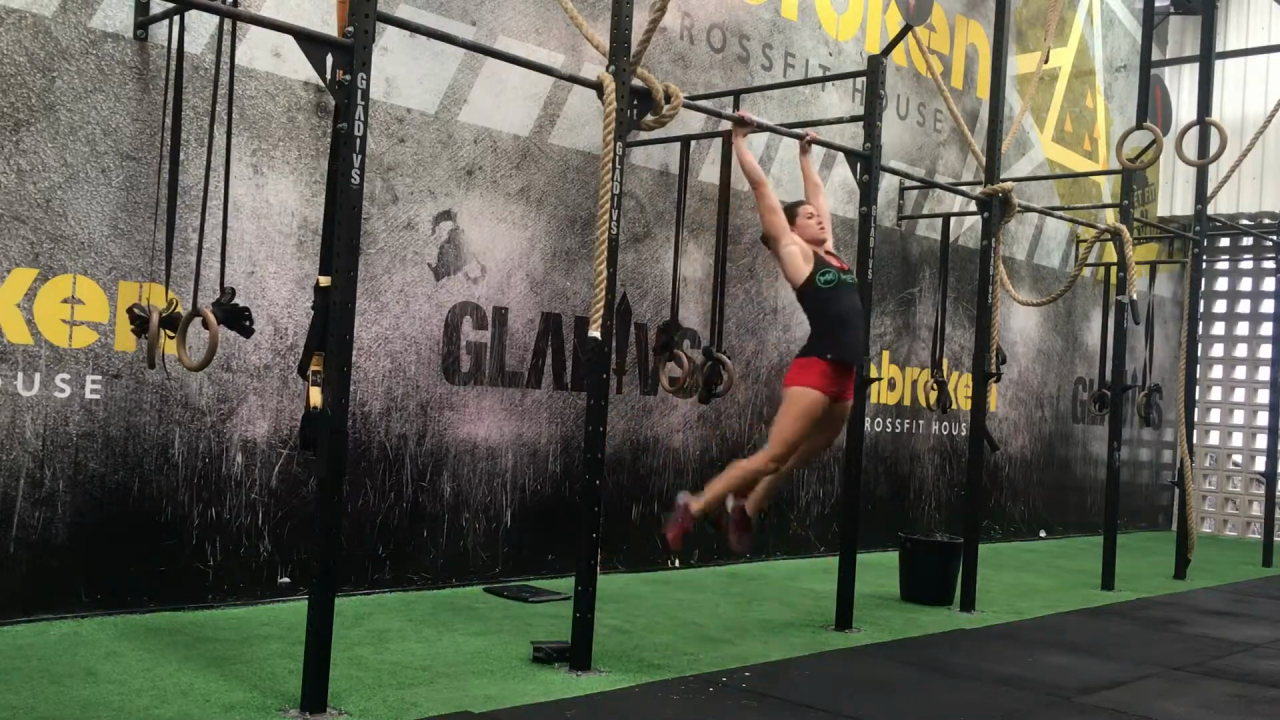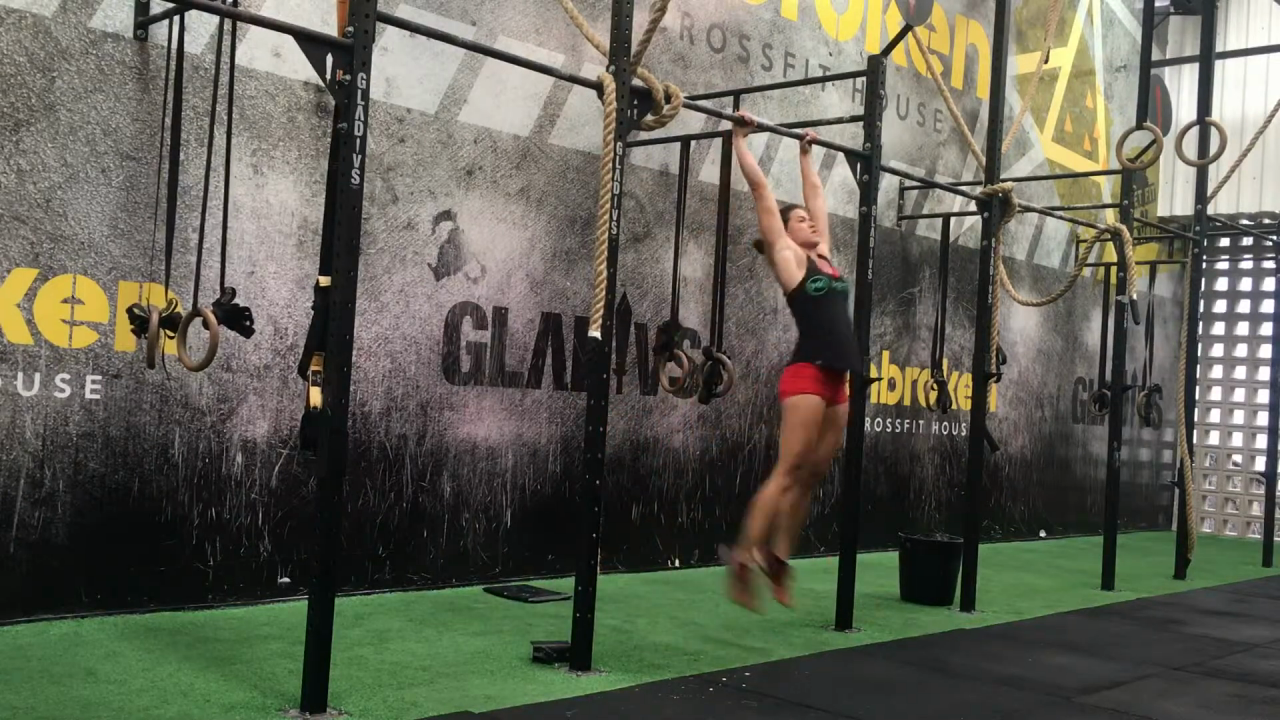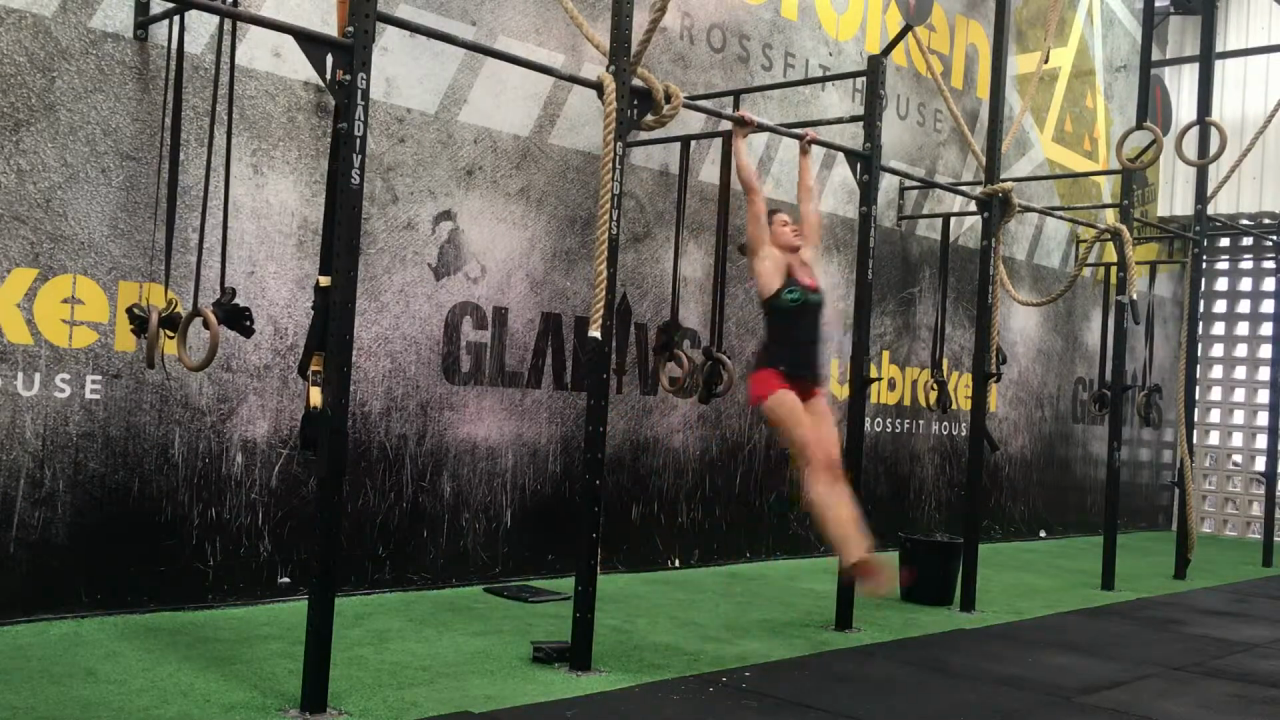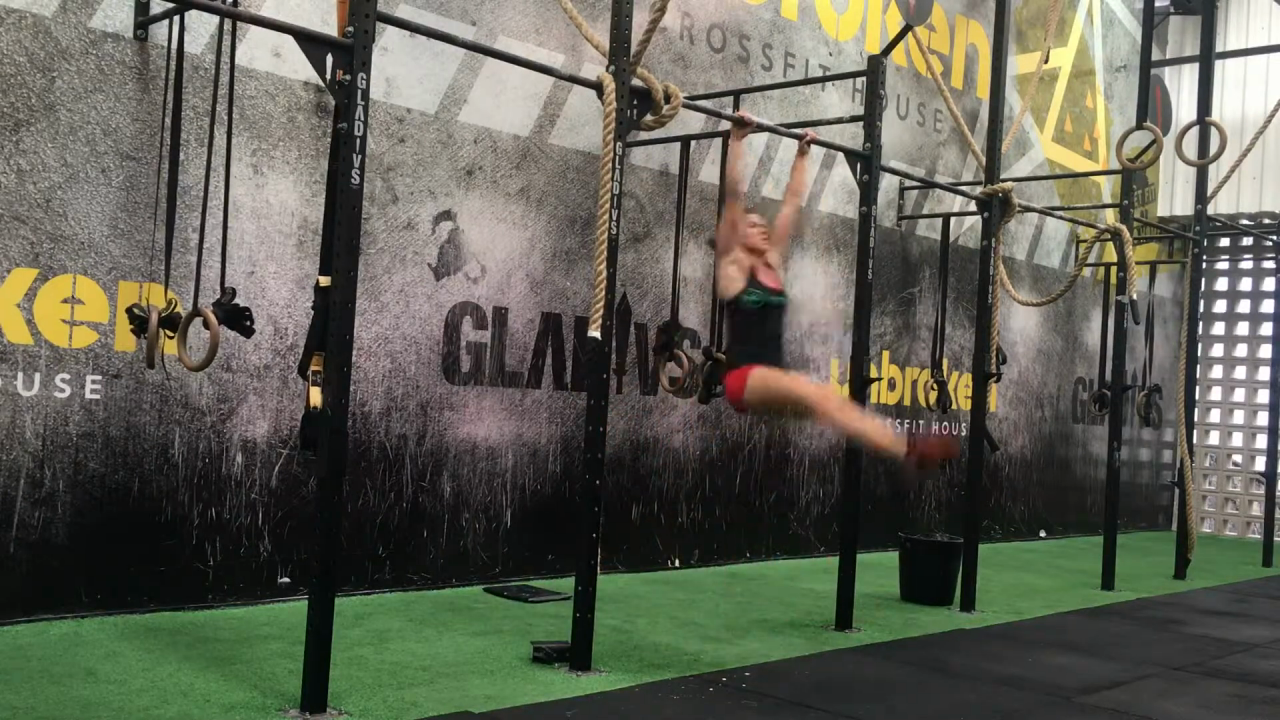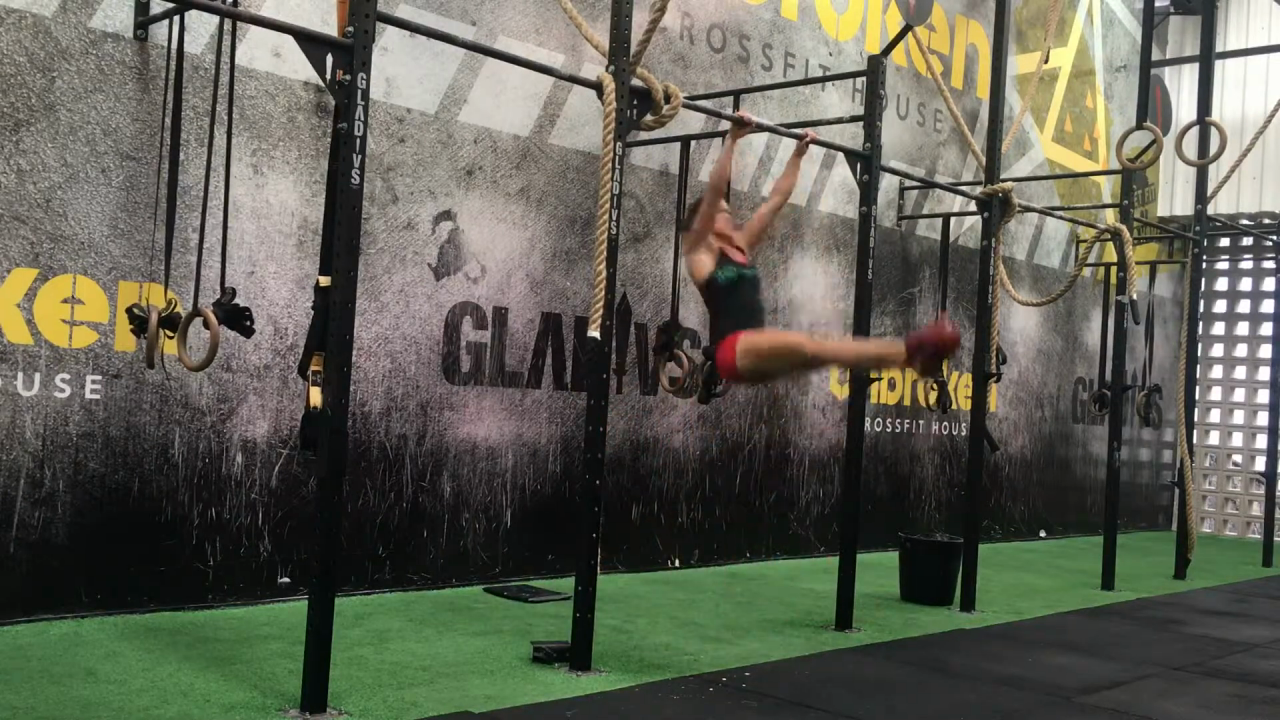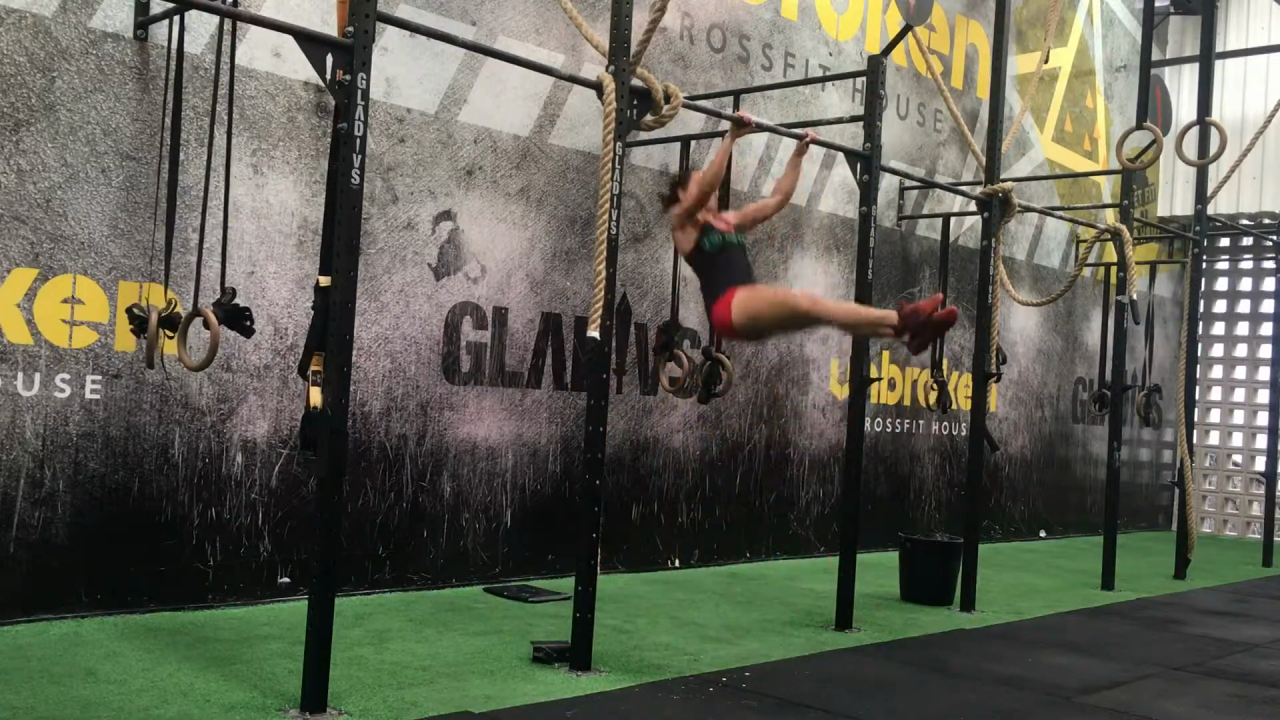
dt=0.1s
person 1, frame 1
left shoulder: (828, 251)
right shoulder: (794, 250)
left elbow: (817, 193)
right elbow: (758, 185)
left wrist: (807, 156)
right wrist: (739, 139)
left hip: (842, 376)
right hip: (816, 370)
left knee: (803, 457)
right knee: (772, 456)
left ankle: (743, 508)
right ankle: (693, 506)
person 1, frame 2
left shoulder: (823, 256)
right shoulder: (788, 256)
left elbow: (815, 196)
right elbow: (760, 190)
left wrist: (805, 154)
right wrist: (740, 140)
left hip: (834, 382)
right hip: (808, 375)
left knee: (810, 478)
right knee: (789, 475)
left ankle: (776, 558)
right ankle: (743, 556)
person 1, frame 3
left shoulder: (806, 259)
right shoulder: (768, 261)
left elbow: (809, 202)
right elbow: (754, 193)
left wrist: (805, 156)
right wrist: (740, 139)
left hip: (807, 384)
right hip: (773, 378)
left knee: (832, 468)
right knee: (818, 464)
left ankle: (859, 555)
right ankle: (857, 559)
person 1, frame 4
left shoulder: (771, 265)
right shoulder: (731, 267)
left elbow: (792, 203)
right elbow: (733, 195)
left wrist: (802, 153)
right wrist: (737, 140)
left hip: (770, 377)
right hip: (744, 378)
left knee: (830, 401)
right knee: (819, 397)
right ankle: (904, 449)
person 1, frame 5
left shoulder: (740, 246)
right shoulder: (699, 251)
left elbow: (776, 201)
right elbow: (713, 195)
left wrist: (798, 154)
right wrist: (731, 140)
left hip: (761, 346)
right hip: (735, 349)
right knee: (810, 346)
right ankle: (910, 350)
person 1, frame 6
left shoulder: (728, 221)
right shoulder: (684, 224)
left elbow: (778, 199)
right elbow: (706, 185)
left wrist: (798, 155)
right wrist: (732, 138)
left hip: (751, 312)
right hip: (730, 307)
right knee: (805, 304)
left ankle: (908, 327)
right ankle: (901, 321)
